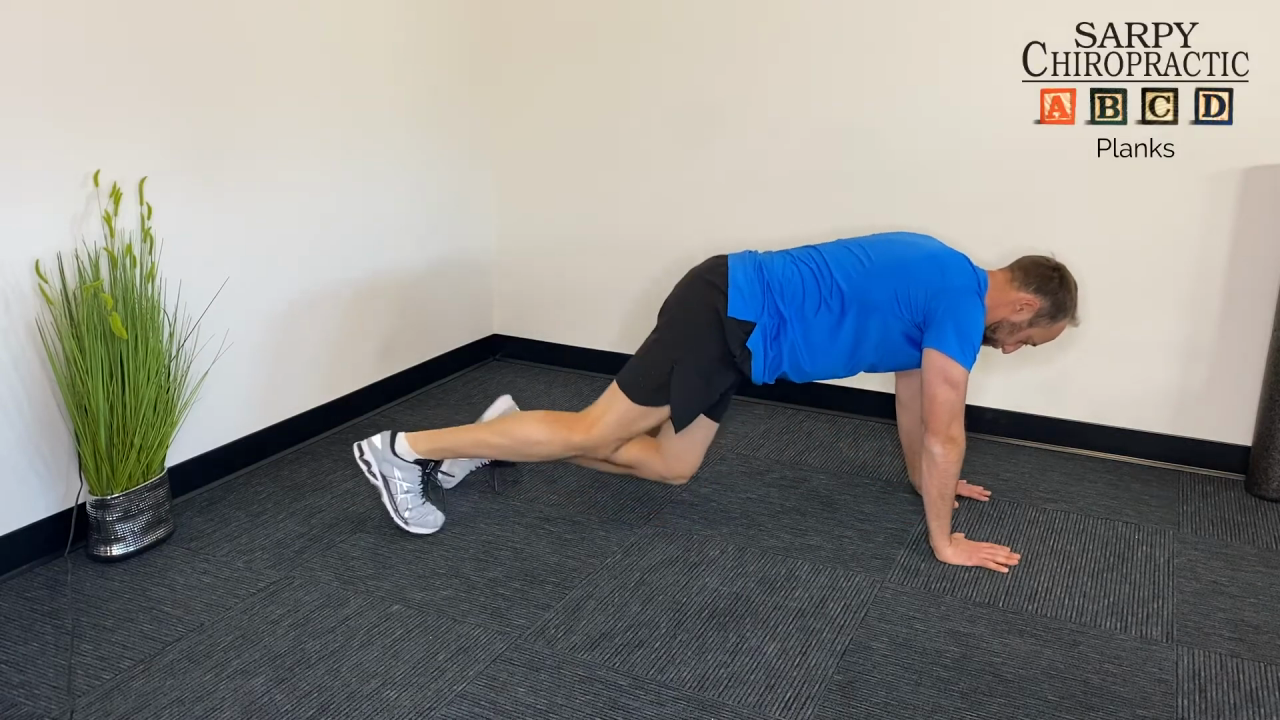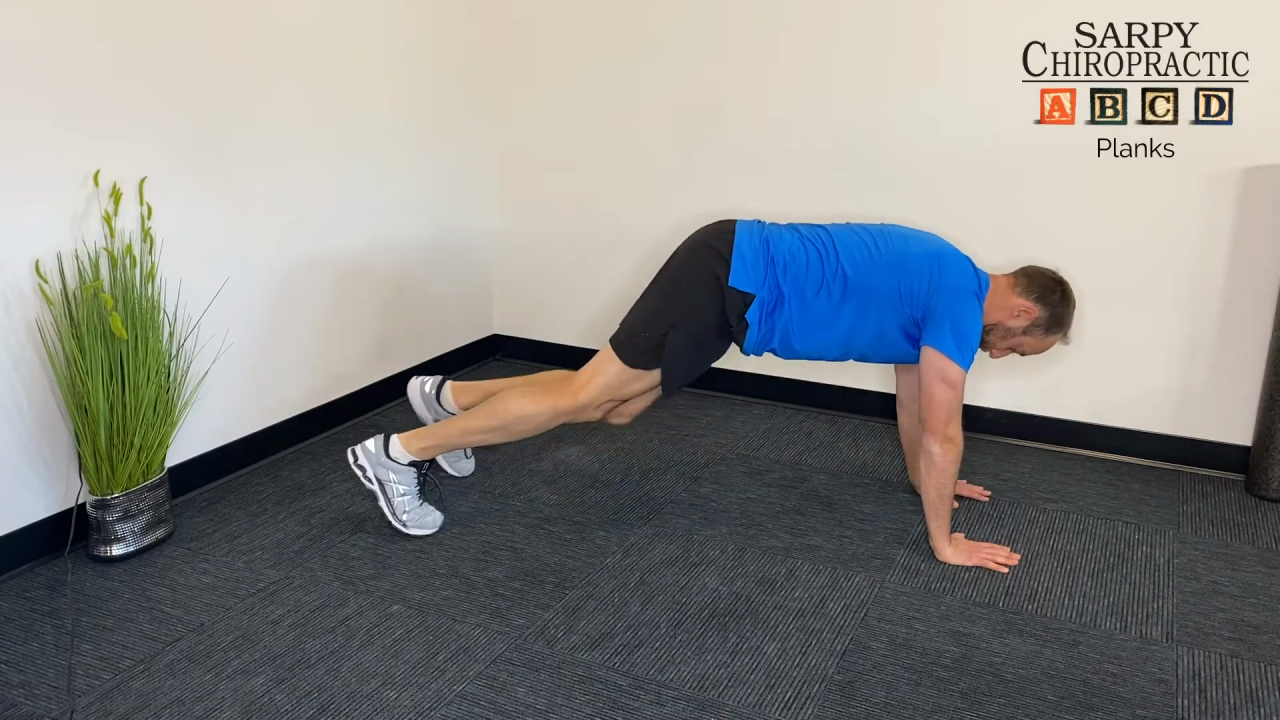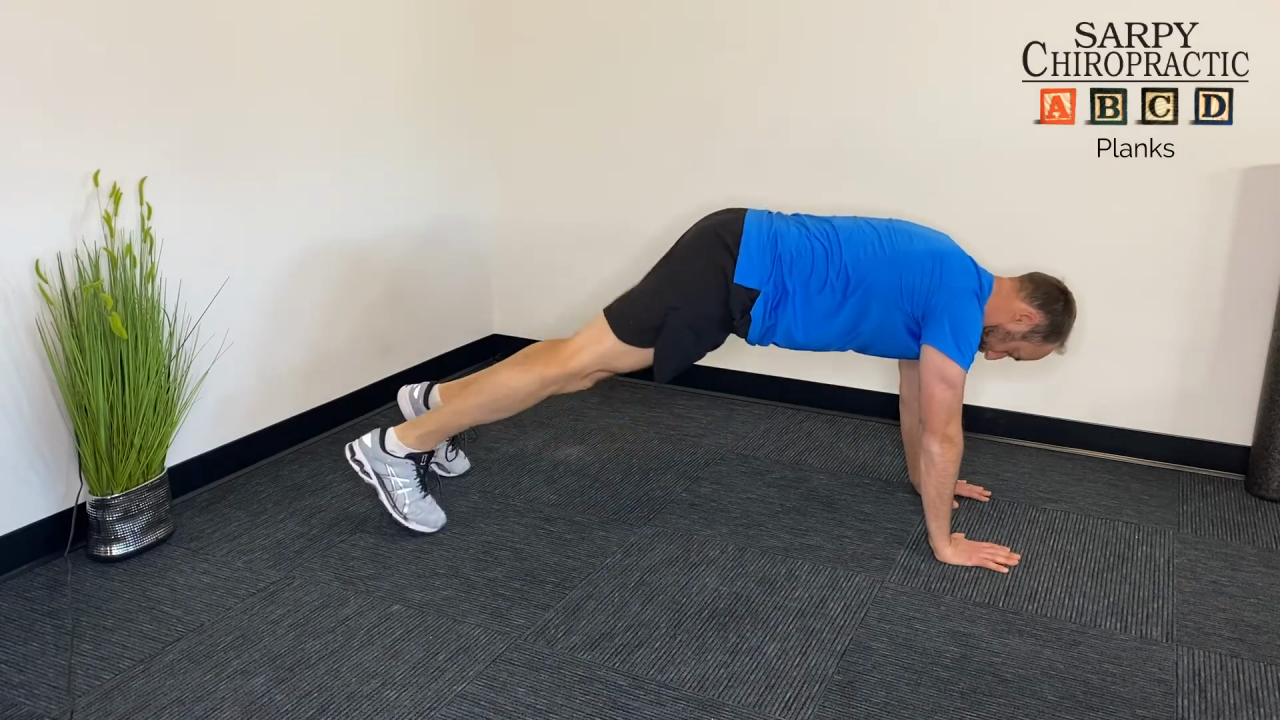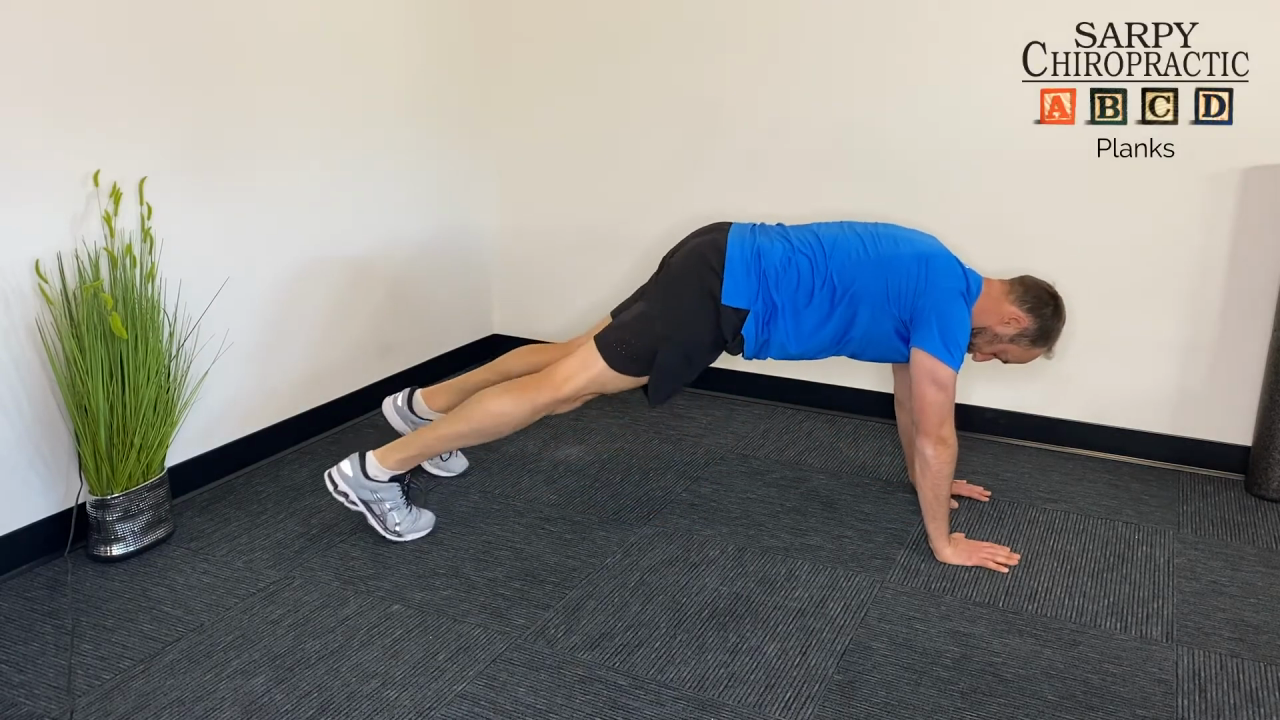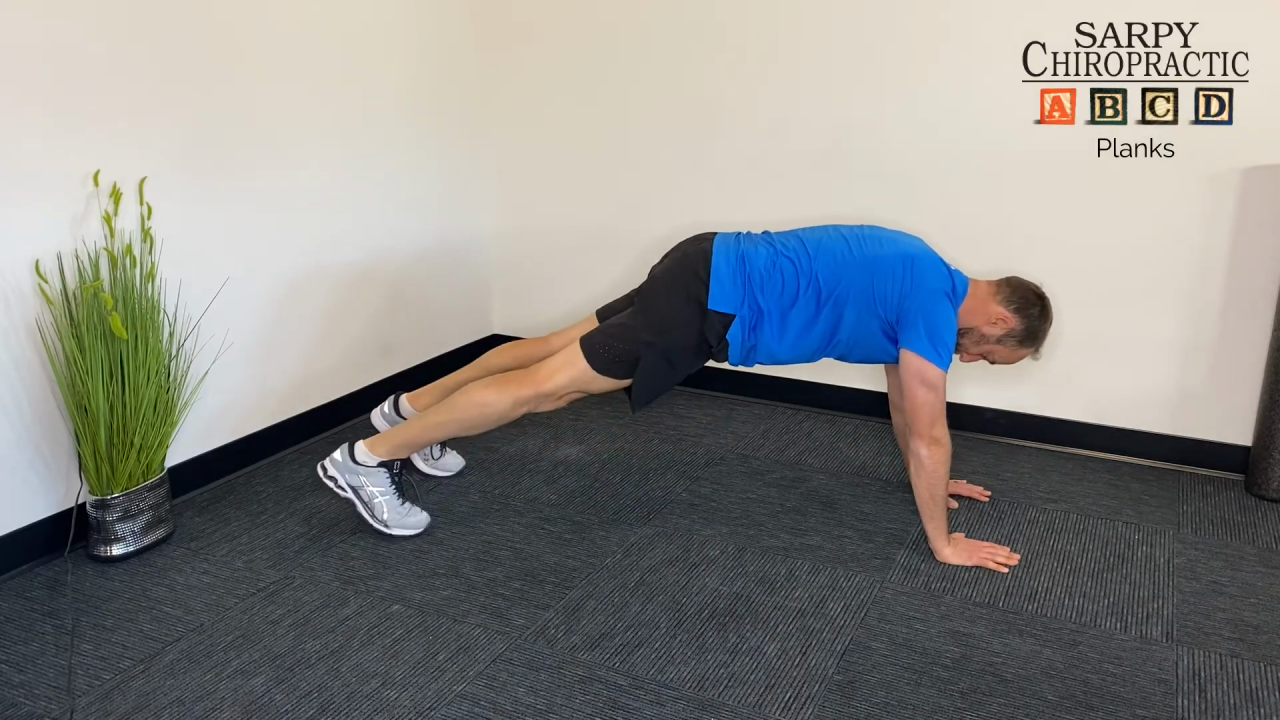
dt=0.4s
person 1, frame 1
left shoulder: (938, 284)
right shoulder: (961, 300)
left elbow: (910, 396)
right elbow: (944, 433)
left wrist: (924, 479)
right wrist: (945, 540)
left hip: (730, 314)
right hip: (728, 317)
left knee: (673, 466)
right knee: (596, 433)
left ankle: (507, 433)
right ankle: (407, 450)
person 1, frame 2
left shoulder: (936, 289)
right shoulder: (959, 301)
left elbow: (911, 397)
right elbow: (942, 432)
left wrist: (924, 480)
right wrist: (945, 540)
left hip: (729, 269)
right hip: (732, 279)
left knee: (620, 407)
right knee: (591, 395)
left ankle: (449, 396)
right ankle: (402, 453)
person 1, frame 3
left shoulder: (939, 286)
right shoulder: (960, 300)
left elbow: (914, 400)
right elbow: (942, 430)
left wrist: (926, 478)
right wrist: (943, 539)
left hip: (735, 254)
right hip: (737, 269)
left knee: (590, 352)
right knee: (580, 363)
left ankle: (434, 399)
right ankle: (400, 446)
person 1, frame 4
left shoulder: (929, 285)
right shoulder: (948, 302)
left elbow: (908, 396)
right elbow: (936, 433)
left wrist: (923, 477)
right wrist: (944, 540)
left hip: (725, 264)
right hip: (729, 290)
left knee: (579, 354)
right knee: (569, 384)
left ankle: (423, 405)
right ankle: (378, 468)
person 1, frame 5
left shoulder: (918, 285)
right shoulder: (934, 303)
left elbow: (902, 398)
right elbow: (929, 434)
left wrist: (927, 478)
right wrist: (943, 542)
left hip: (711, 277)
right hip: (716, 302)
left knee: (564, 346)
right knee: (552, 383)
left ankle: (410, 406)
right ankle: (370, 456)
